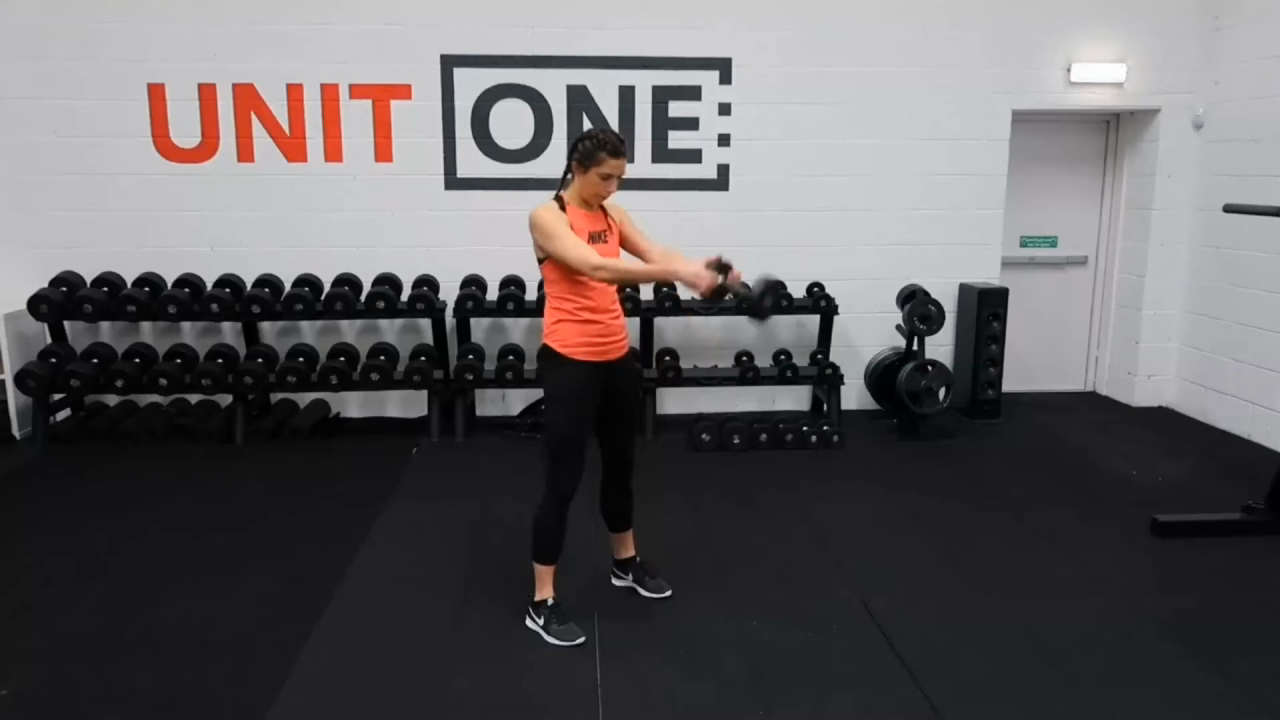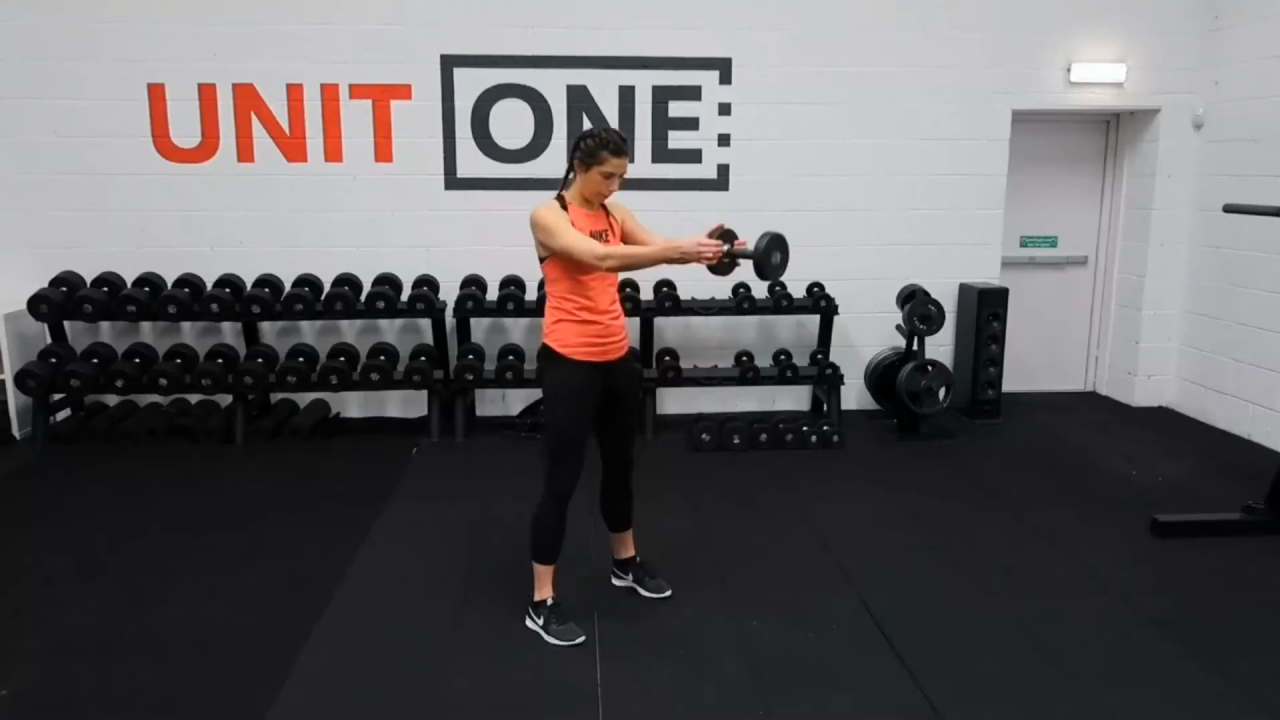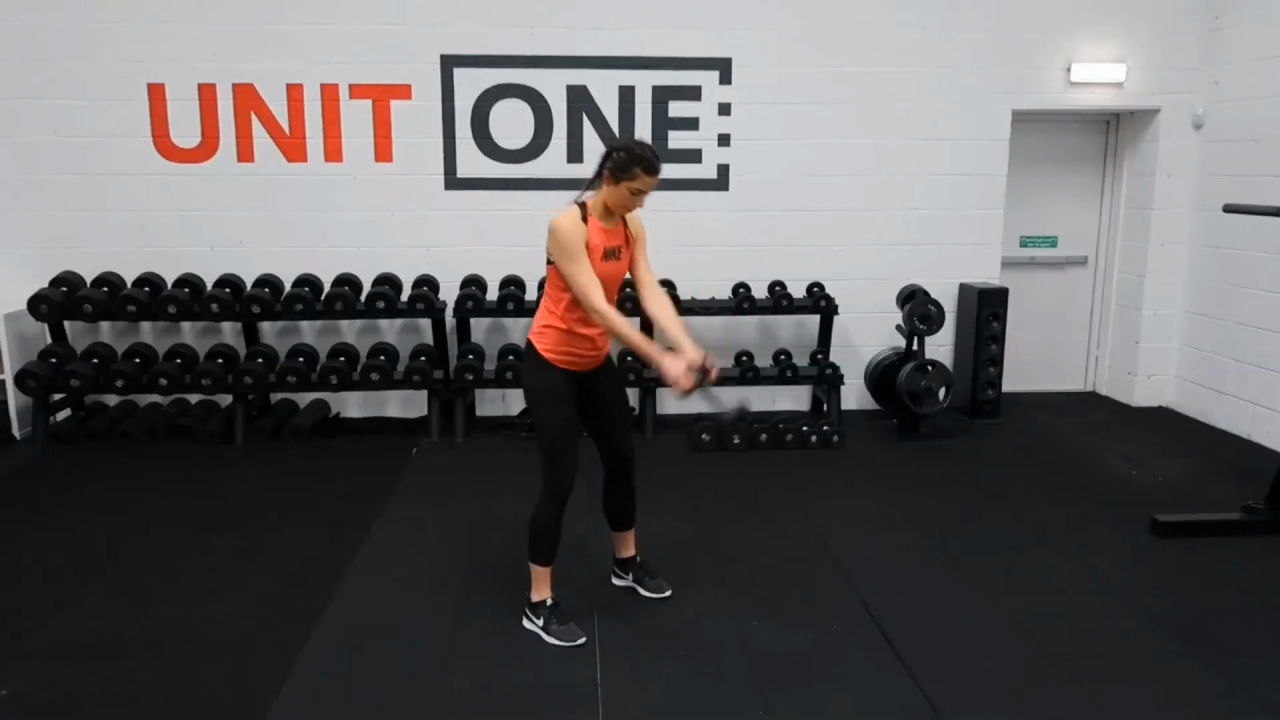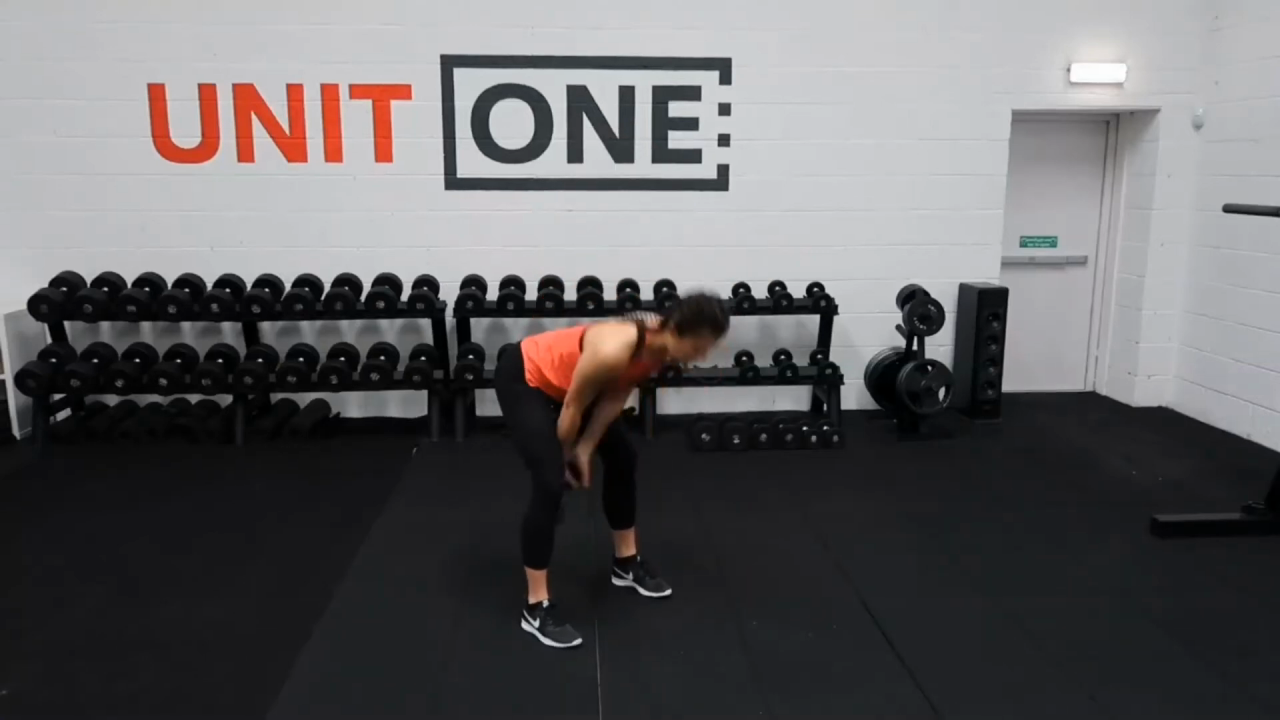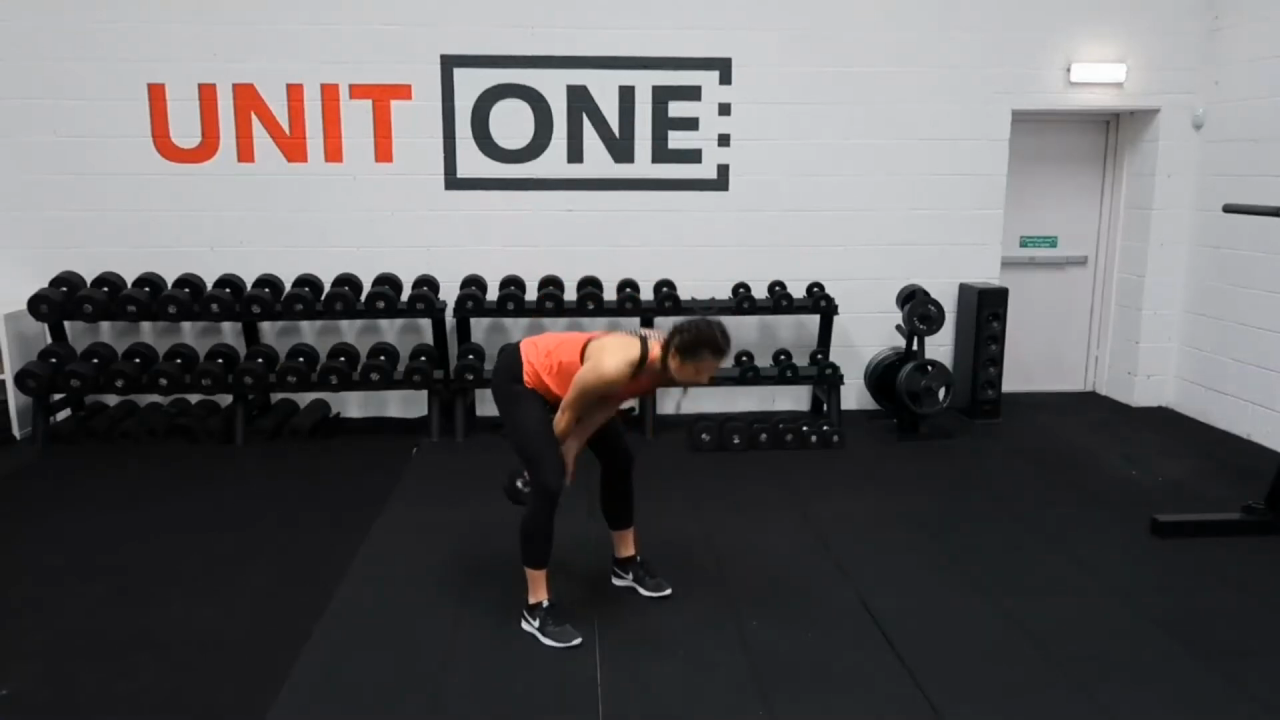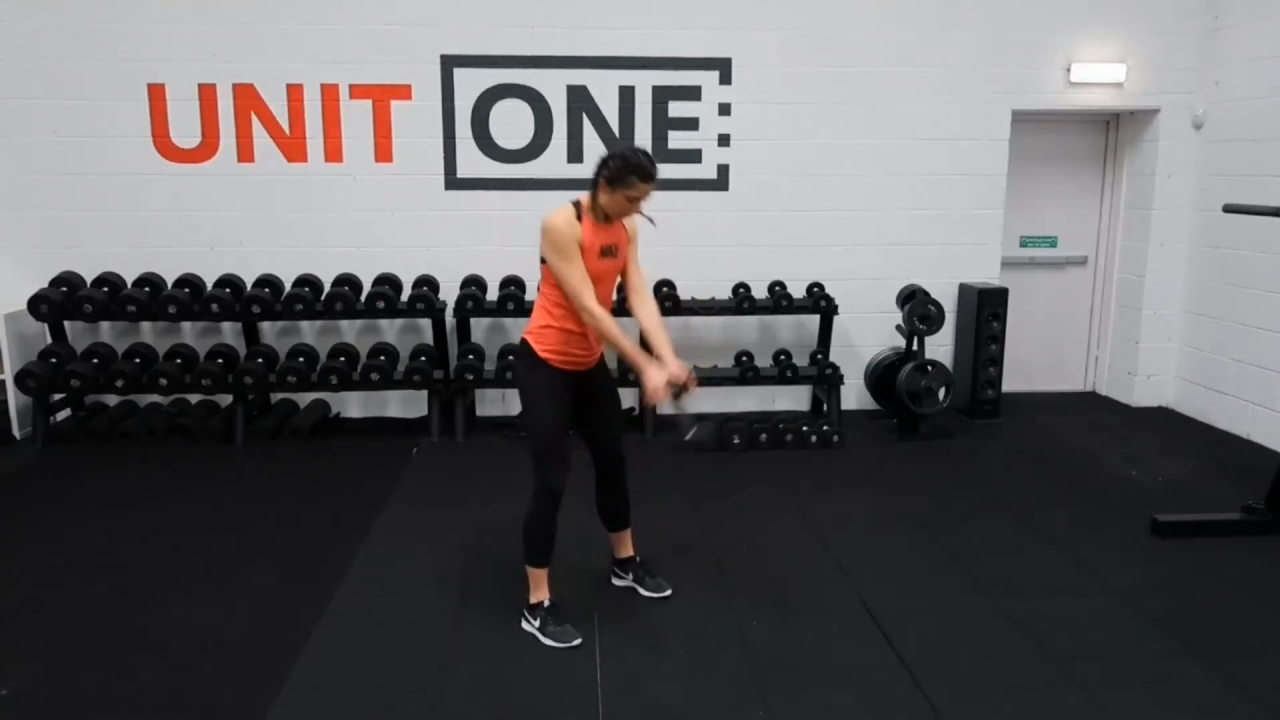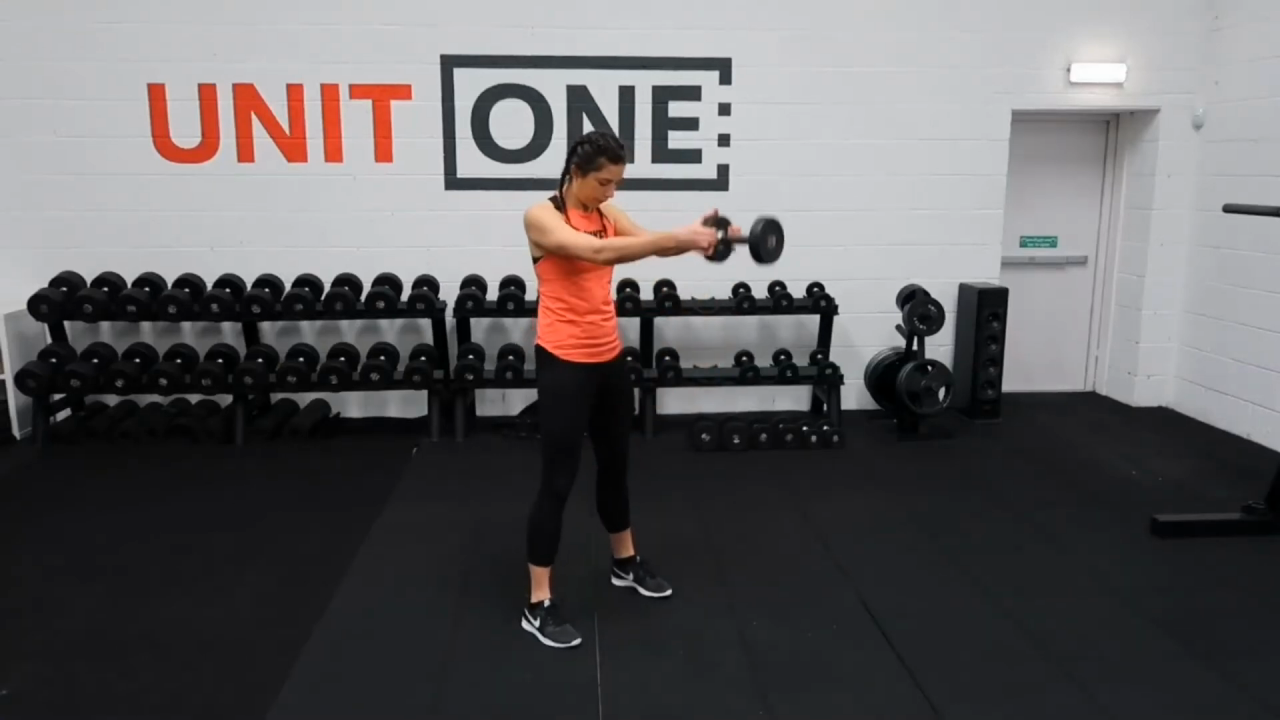
dt=0.3s
person 1, frame 1
left shoulder: (613, 215)
right shoulder: (546, 217)
left elbow: (653, 253)
right elbow: (596, 266)
left wrist: (697, 266)
right wrist: (677, 273)
left hip: (618, 359)
right hip: (571, 363)
left knee: (619, 465)
right knee: (563, 481)
left ankle: (626, 563)
right ankle: (542, 603)
person 1, frame 2
left shoulder: (614, 213)
right shoulder: (548, 216)
left elbow: (655, 245)
right elbow: (601, 258)
left wrist: (700, 247)
right wrist: (679, 251)
left hip: (618, 359)
right hip: (570, 363)
left knee: (620, 465)
right knee: (562, 481)
left ankle: (625, 562)
right ankle: (541, 604)
person 1, frame 3
left shoulder: (632, 227)
right shoulder: (568, 227)
left elbow: (650, 292)
right elbow: (596, 307)
left wrist: (686, 348)
right wrist: (659, 360)
left hip: (596, 363)
right hip: (551, 365)
left knee: (621, 461)
right knee: (560, 479)
left ankle: (627, 564)
right ankle: (539, 607)
person 1, frame 4
left shoulder: (664, 341)
right shoulder: (614, 351)
left elbow: (614, 400)
right elbow: (570, 409)
left wrist: (581, 453)
right wrist: (563, 455)
left hip: (563, 381)
right hip: (526, 377)
right knee: (550, 482)
left ankle: (627, 561)
right ankle: (537, 606)
person 1, frame 5
left shoulder: (663, 358)
right shoulder: (615, 367)
left elbow: (604, 409)
right elbow: (565, 416)
left wrist: (565, 456)
right wrist: (551, 460)
right hip: (522, 376)
left knee: (619, 459)
right knee: (549, 485)
left ankle: (627, 562)
right ankle: (537, 607)
person 1, frame 6
left shoulder: (625, 228)
right shoulder: (561, 224)
left elbow: (640, 297)
right elbow: (589, 309)
left wrist: (668, 359)
right wrist: (645, 368)
left hip: (589, 363)
right hip: (543, 364)
left knee: (611, 464)
right knee: (552, 481)
left ankle: (626, 564)
right ankle: (537, 606)
person 1, frame 7
left shoulder: (607, 213)
right shoulder: (541, 217)
left elbow: (652, 243)
right elbow: (598, 250)
left wrist: (698, 235)
right wrist: (678, 237)
left hip: (609, 361)
right hip: (564, 364)
left knee: (615, 466)
right knee: (558, 482)
left ankle: (625, 563)
right ankle: (538, 606)
